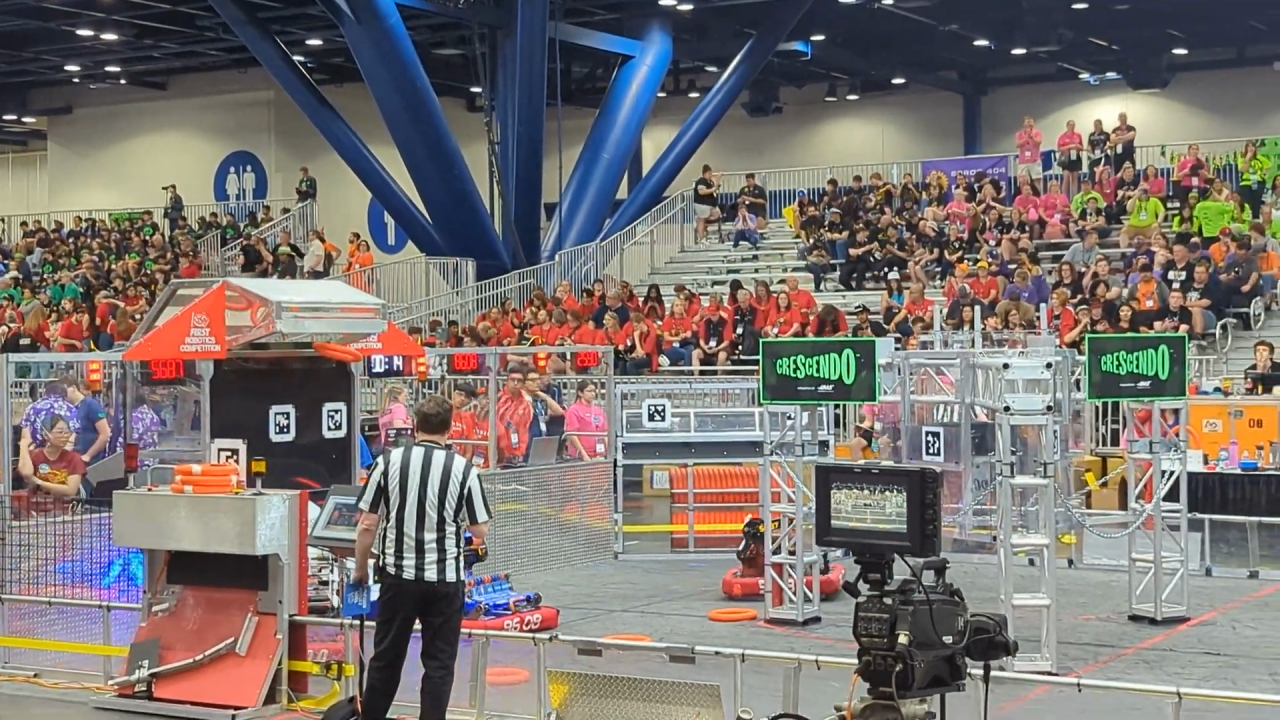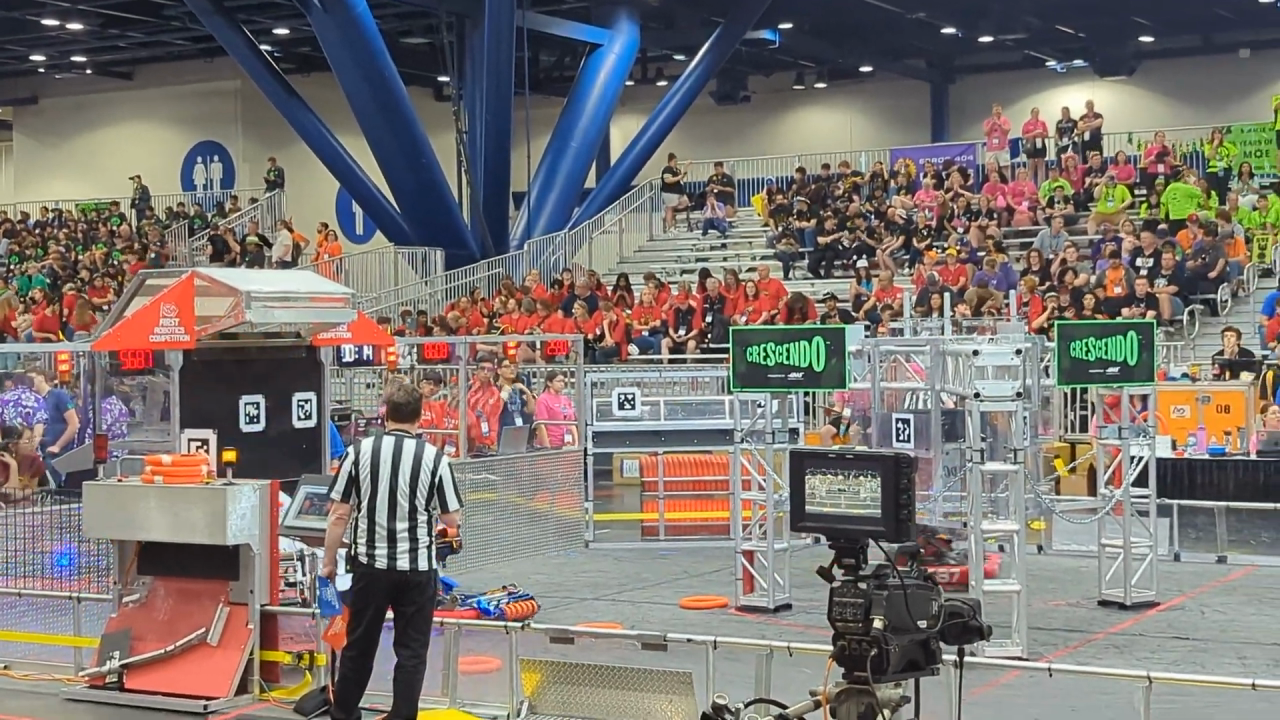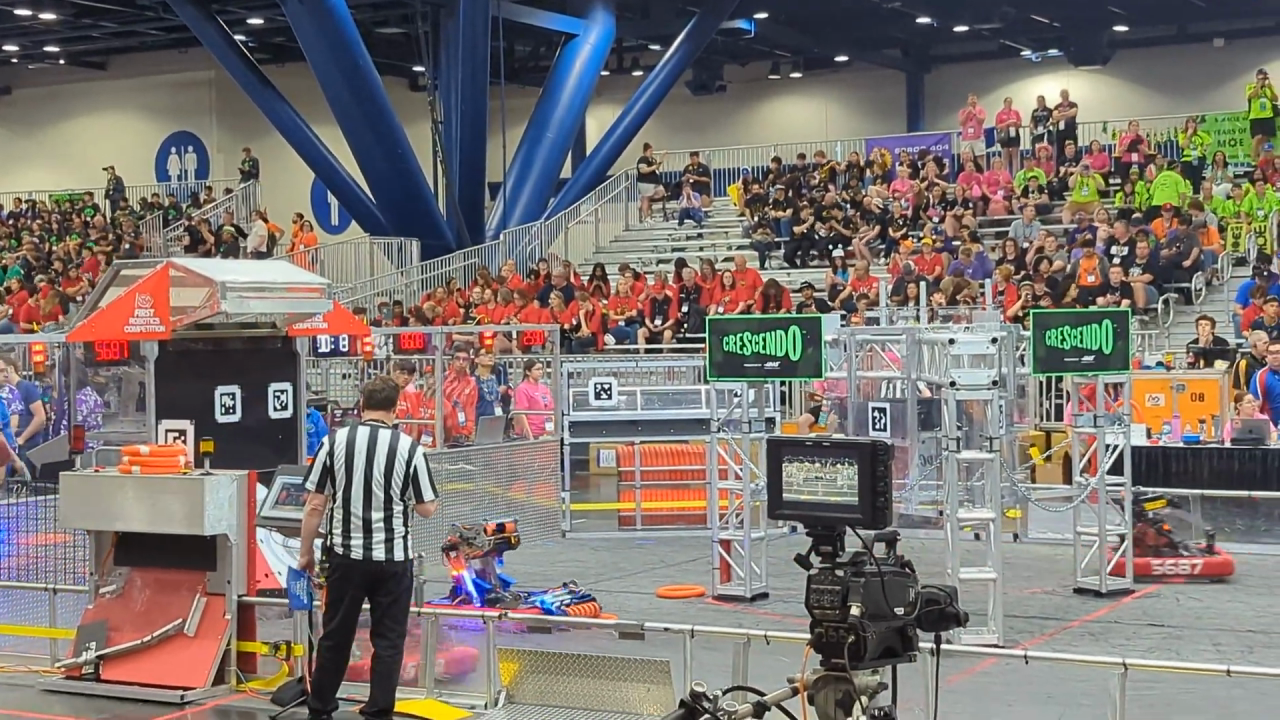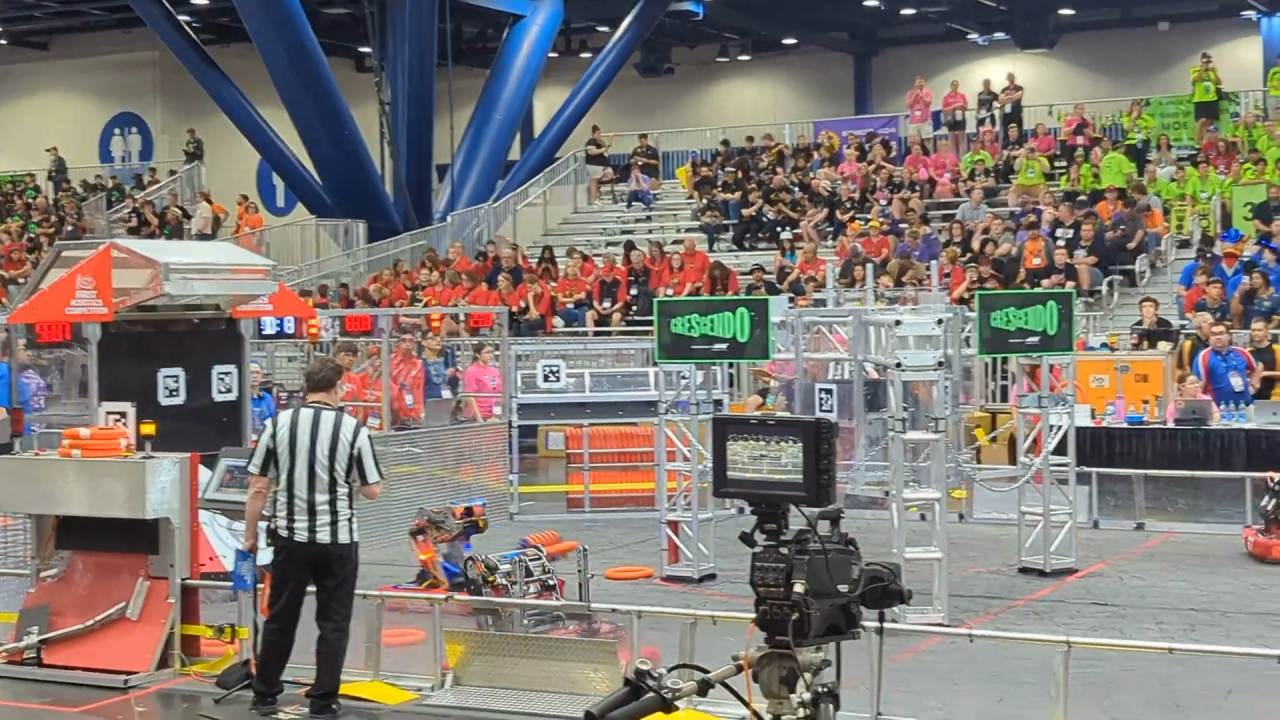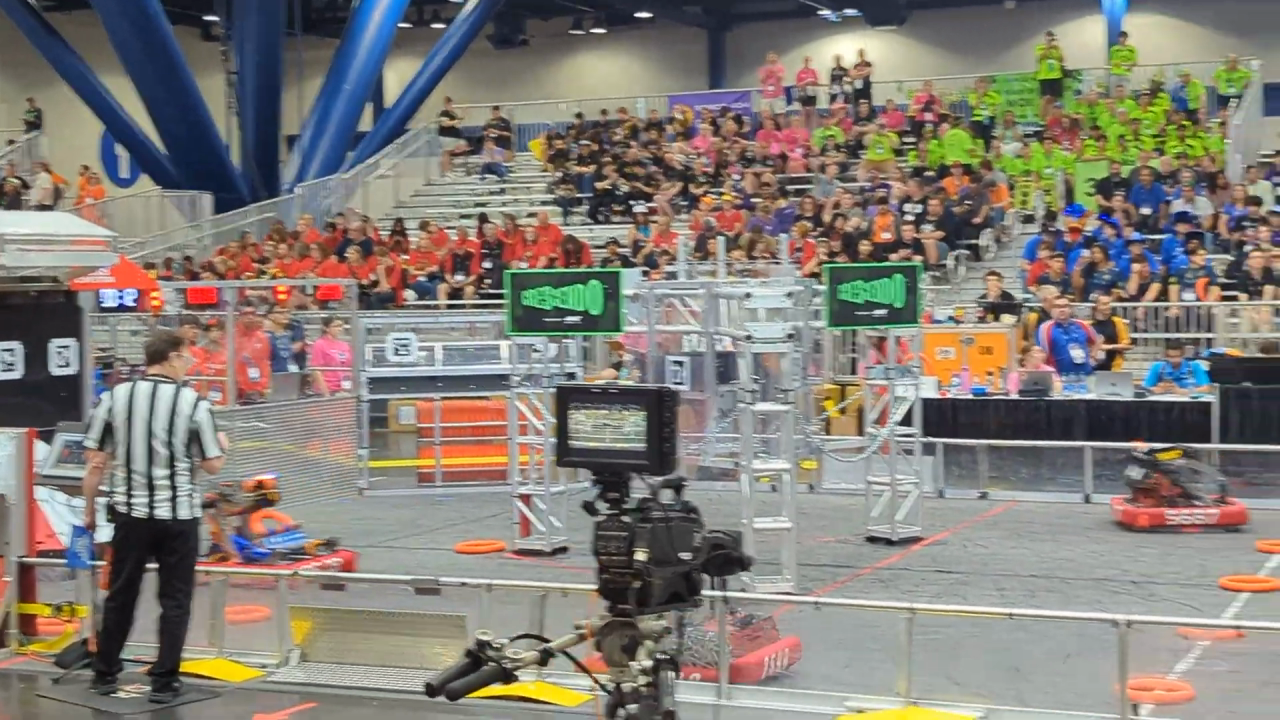
dt=0.5s
person 1, frame 1
left shoulder: (388, 462)
right shoulder: (463, 469)
left elbow: (367, 525)
right elbow: (480, 531)
left wrist: (360, 568)
left hip: (398, 575)
right hip: (444, 579)
left knee: (386, 656)
right knee: (439, 662)
person 1, frame 2
left shoulder: (359, 451)
right shoulder: (434, 457)
left elbow: (339, 515)
right elbow: (451, 519)
left wrist: (329, 561)
left hip: (370, 565)
right hip: (417, 568)
left knee: (358, 646)
right knee: (411, 651)
person 1, frame 3
left shoulder: (334, 441)
right shoulder: (409, 448)
left elbow: (315, 505)
right elbow: (427, 509)
left wrist: (306, 552)
left hip: (345, 556)
right hip: (392, 558)
left knee: (335, 636)
right knee: (388, 641)
person 1, frame 4
left shoulder: (278, 424)
right shoulder: (353, 429)
left elbow: (258, 488)
right elbow: (372, 491)
left wrist: (250, 534)
right wrist: (349, 476)
left hip: (290, 539)
right hip: (337, 541)
left knee: (280, 619)
right knee: (333, 624)
person 1, frame 5
left shoulder: (115, 397)
right shoulder: (193, 403)
left elbow: (96, 463)
right elbow: (212, 465)
left wrist: (89, 509)
right wrist: (221, 445)
left hip: (130, 514)
right hip: (177, 516)
left knee: (120, 596)
right knee: (175, 601)
left ankle: (104, 674)
right ankle: (164, 681)
